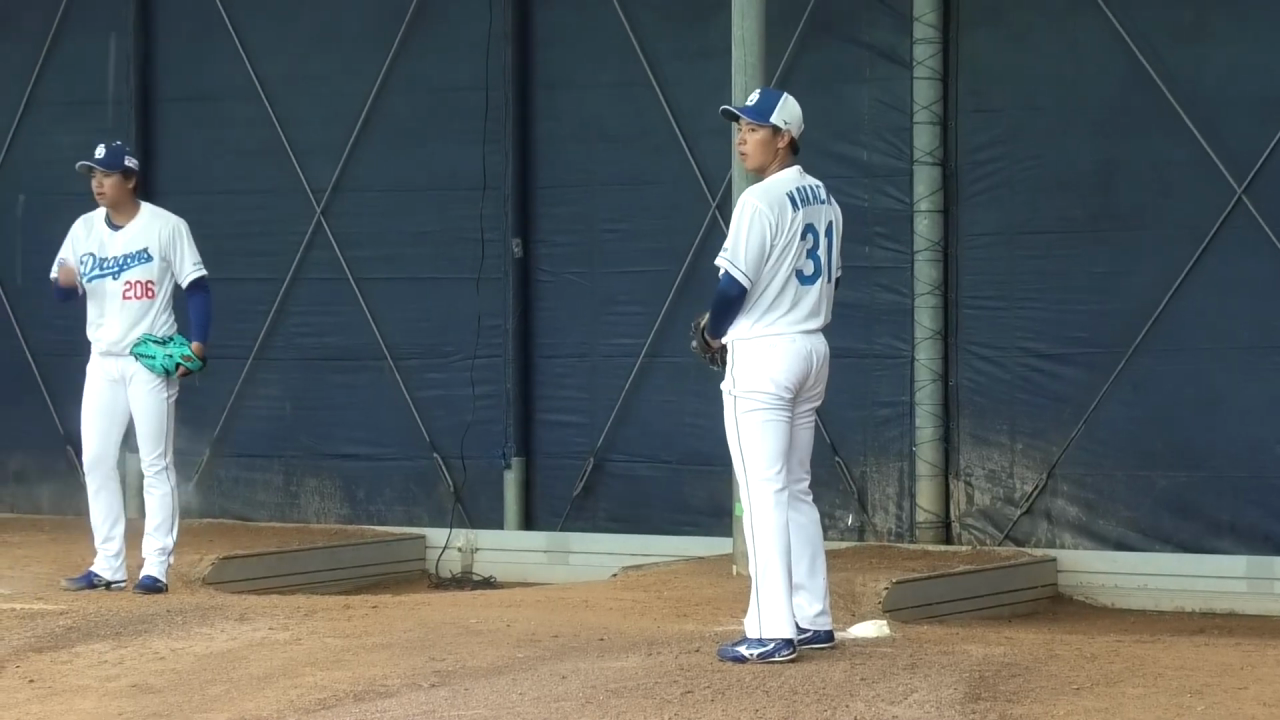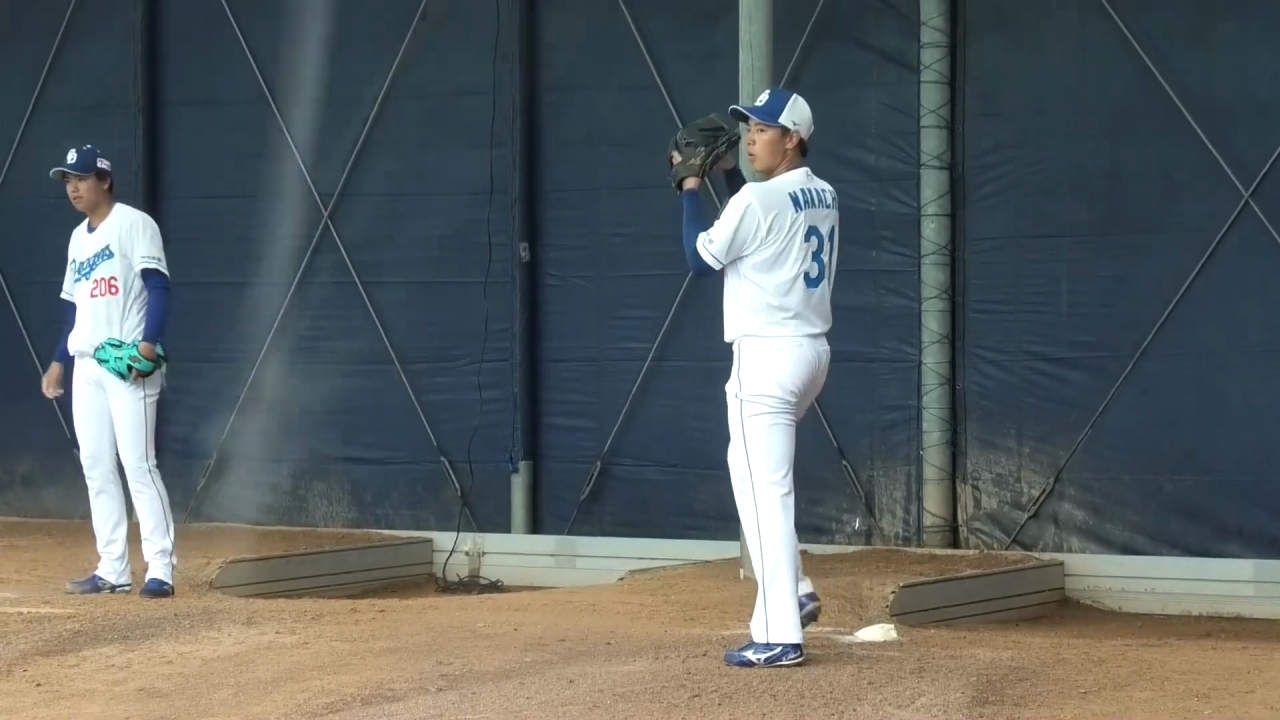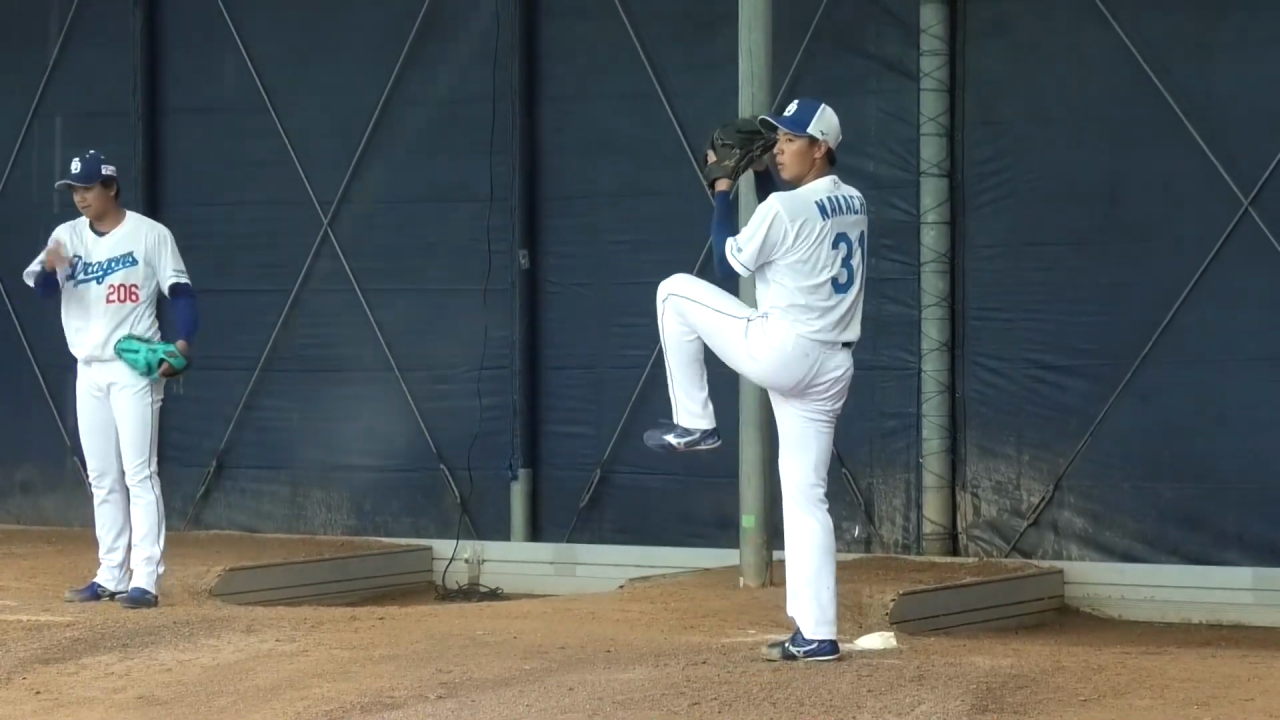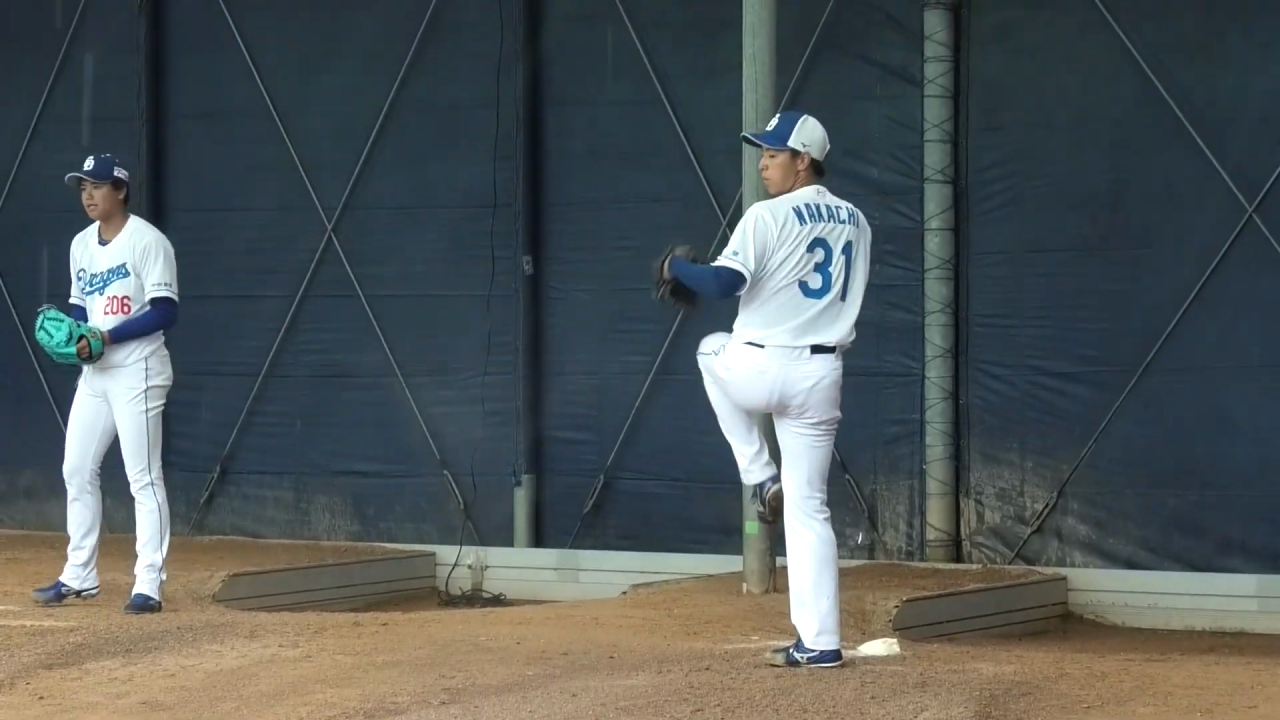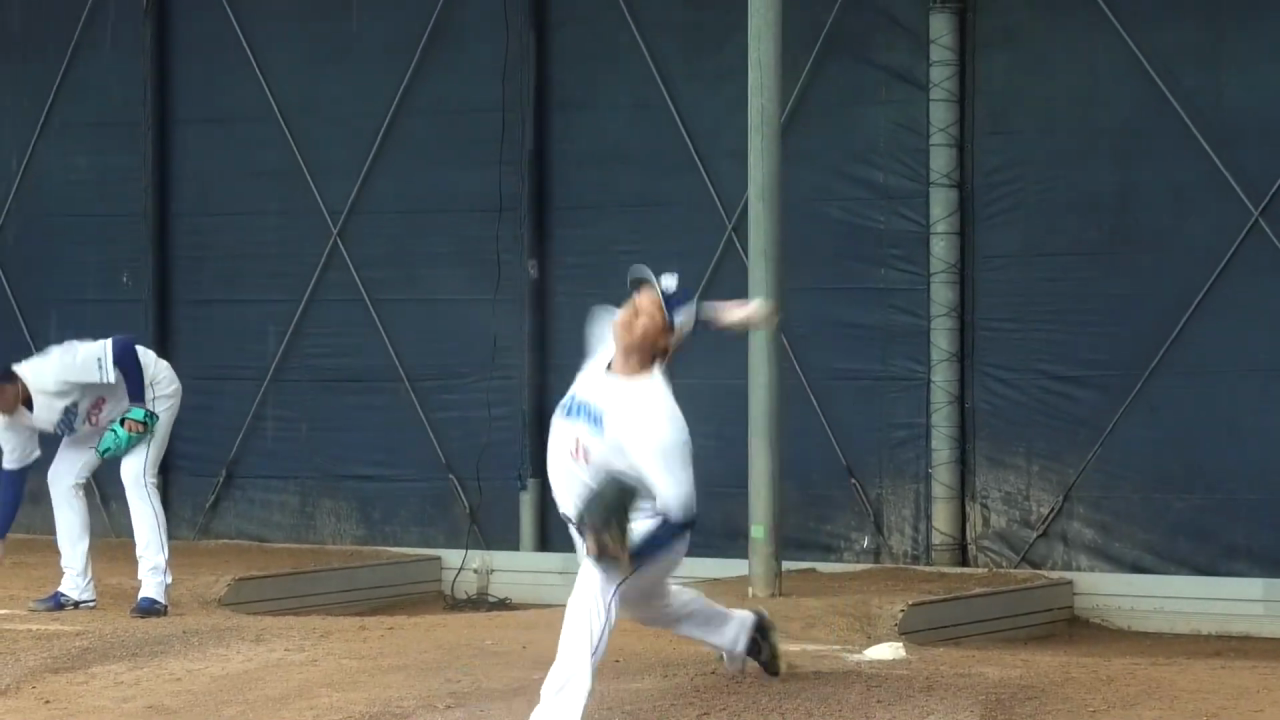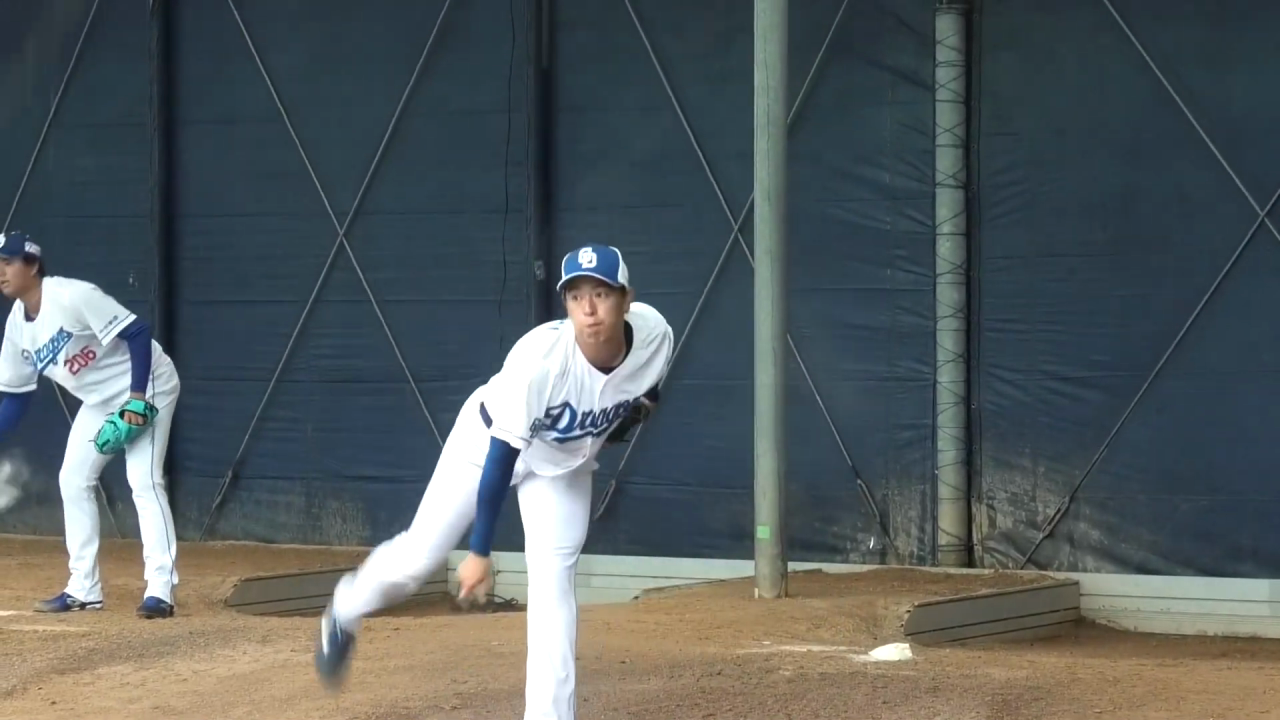
dt=0.7s
person 1, frame 1
left shoulder: (760, 201)
right shoulder: (824, 200)
left elbow: (733, 287)
left wrist: (713, 331)
left hip: (761, 357)
right hip: (811, 351)
left knee: (763, 495)
right knee: (795, 492)
left ankle: (773, 632)
right ankle: (813, 619)
person 1, frame 2
left shoulder: (758, 198)
right shoulder: (823, 196)
left elbow: (700, 257)
left wrist: (691, 186)
right wrist: (729, 173)
left hip: (768, 356)
right hip: (812, 354)
left knee: (765, 494)
right knee: (756, 476)
left ankle: (779, 637)
right ankle: (796, 597)
person 1, frame 3
left shoulder: (785, 207)
right shoulder: (854, 203)
left elbow: (729, 261)
left wrist: (723, 187)
right wrist: (760, 174)
left hip: (780, 349)
right hip: (832, 366)
left knee: (675, 291)
right knee: (806, 495)
left ankle: (694, 423)
right ankle: (816, 633)
person 1, frame 4
left shoulder: (767, 215)
right shoulder: (856, 222)
left elbow: (726, 282)
left wrist: (677, 267)
left hip: (758, 367)
right hip: (819, 374)
left knee: (713, 348)
right knee: (810, 507)
left ankle: (762, 477)
right ankle: (821, 642)
person 1, frame 5
left shoulder: (658, 421)
right shoulder: (609, 345)
left elbow: (679, 517)
left wrist: (627, 555)
left hip: (640, 534)
left knee: (596, 586)
right knee: (648, 602)
right ankle: (746, 633)
person 1, frame 6
left shoulder: (655, 336)
right shoulder: (538, 356)
right elbow: (503, 451)
left wrist: (644, 401)
right wrist: (479, 551)
left hip: (566, 467)
right hip: (490, 441)
left knee: (554, 585)
right knee: (421, 554)
right ankle: (346, 610)
person 2, frame 1
left shoulder: (167, 226)
right shoulder: (84, 227)
left elbow: (198, 286)
right elbow: (60, 291)
left wrist: (198, 342)
right wrist: (66, 281)
right hip: (103, 362)
left knee: (155, 465)
right knee: (97, 461)
left ankle: (156, 566)
right ankle: (109, 565)
person 2, frame 2
left shoulder: (135, 224)
right shoulder: (78, 237)
left elbow: (158, 286)
left wrist: (148, 343)
right wrist: (59, 361)
left hip: (129, 364)
right hip: (86, 366)
left knee: (137, 463)
right knee: (97, 467)
left ankle: (160, 568)
right ankle: (114, 569)
person 2, frame 3
left shoulder: (151, 234)
right shoulder: (66, 235)
left elbow: (181, 293)
right elbow: (42, 286)
left wrist: (183, 341)
right wrist: (49, 265)
left hip: (137, 369)
right hip: (89, 372)
left knee: (139, 474)
right knee: (101, 478)
left ankle: (145, 578)
right ankle: (111, 575)
person 2, frame 4
left shoulder: (149, 241)
right shoulder: (80, 244)
left elbow: (165, 311)
right elbow: (81, 305)
left wrist: (107, 338)
left hip: (138, 374)
right hip: (95, 374)
left knee: (144, 480)
right knee: (77, 473)
left ankle: (149, 585)
right ankle: (78, 577)
person 2, frame 5
left shoulder: (53, 373)
left elbow: (124, 346)
left wrist: (137, 407)
left hip: (150, 389)
left knee: (136, 478)
right knee: (62, 479)
left ankle: (154, 591)
right ankle: (76, 587)
person 2, frame 6
left shoulder: (74, 296)
left elbow: (137, 333)
left wrist: (137, 398)
left hip: (145, 388)
right hip: (99, 401)
left knee: (143, 481)
right knee: (73, 481)
left ankle: (160, 590)
right ankle: (84, 589)
